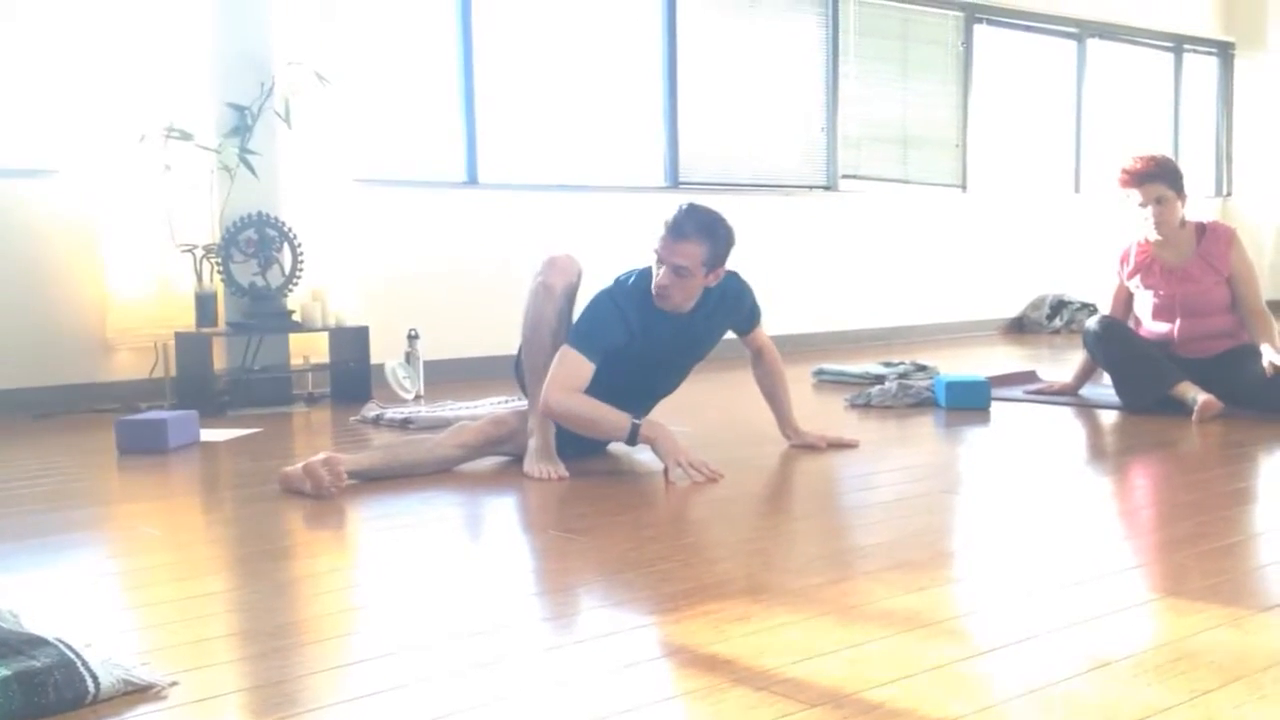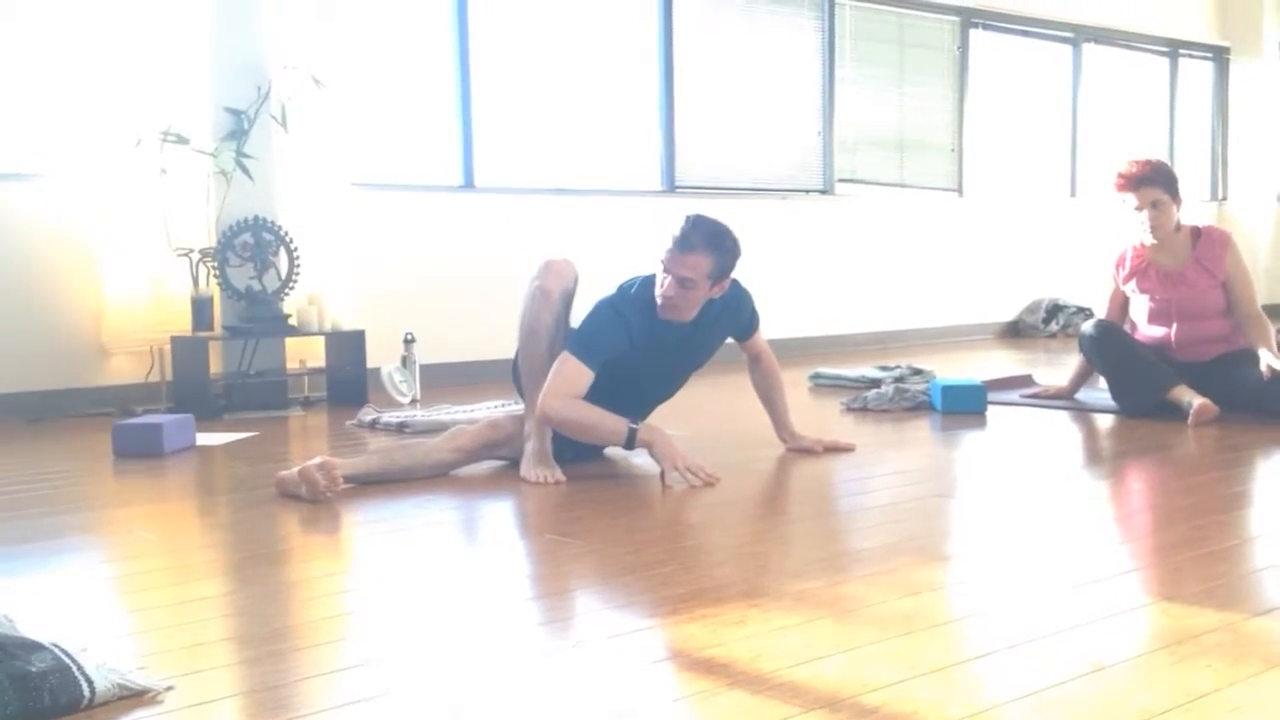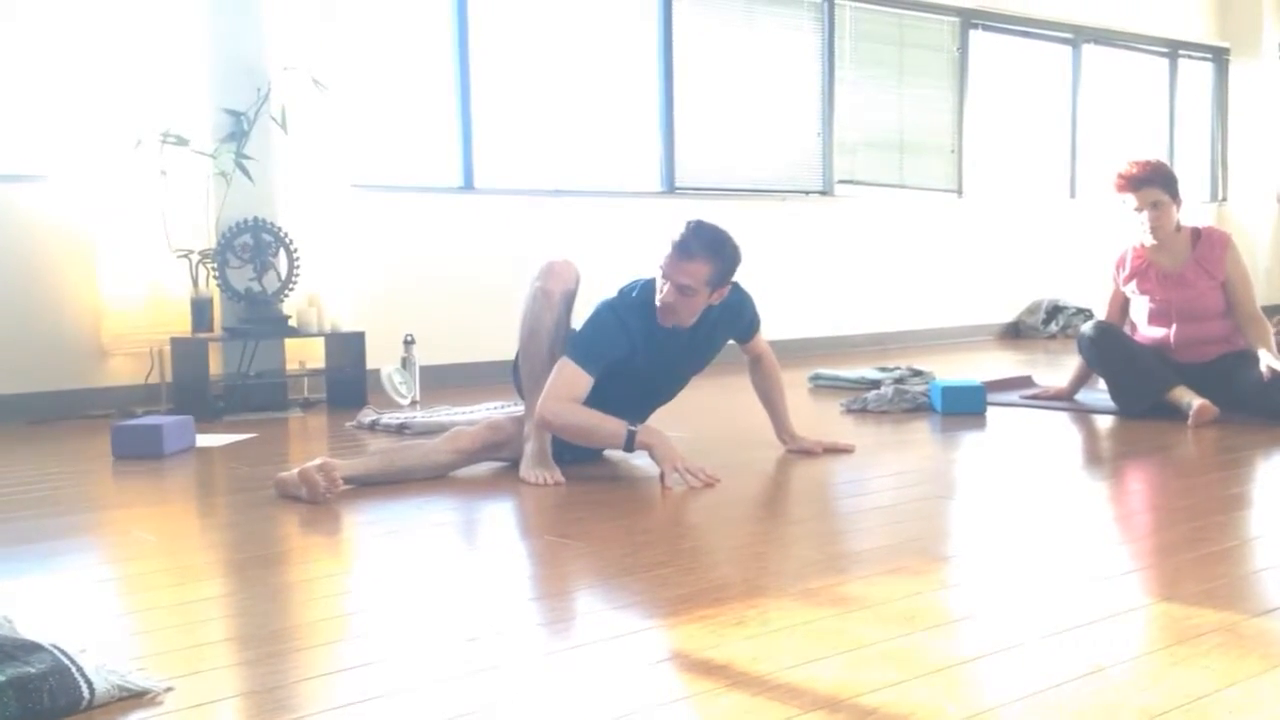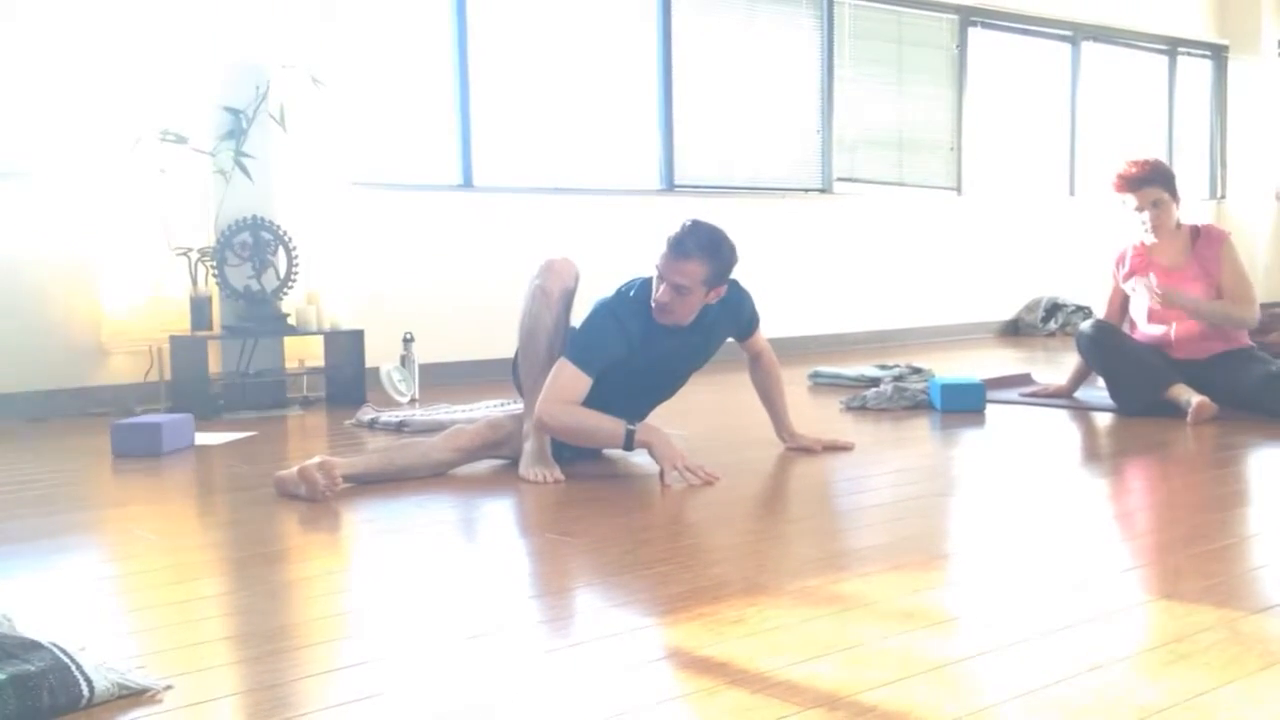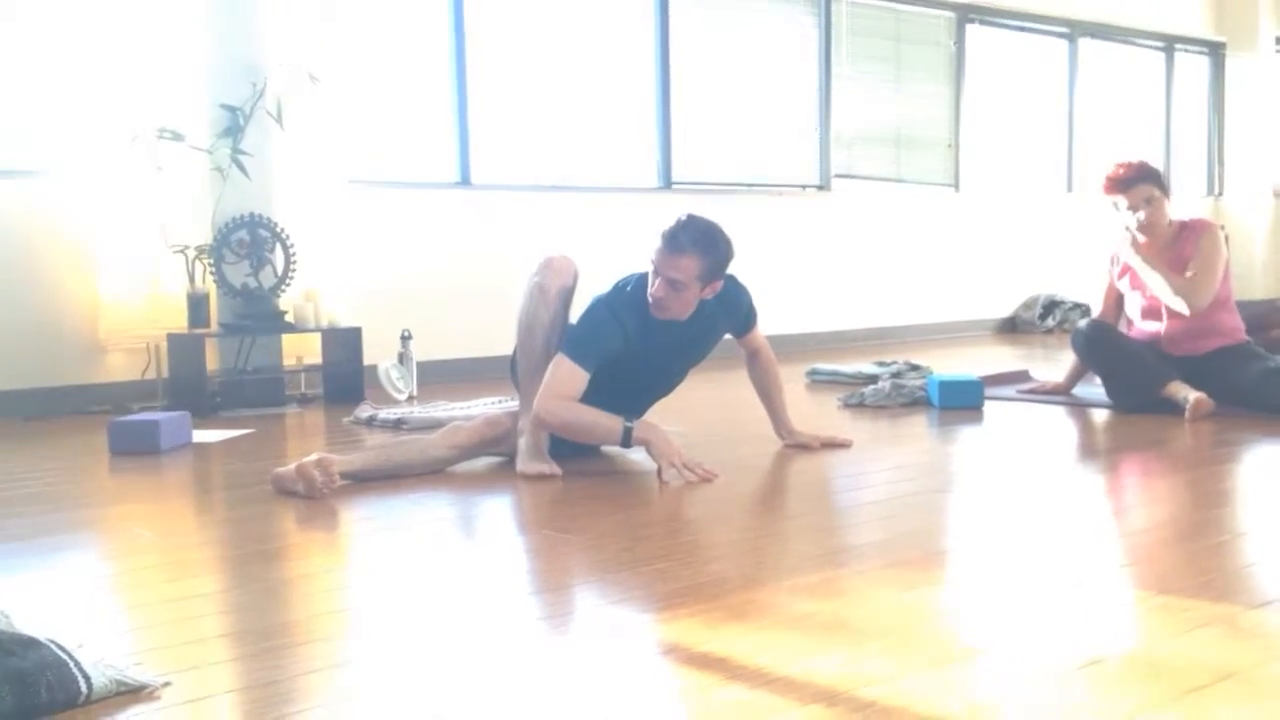
dt=0.4s
person 1, frame 1
left shoulder: (731, 295)
right shoulder: (617, 303)
left elbow: (762, 351)
right elbow: (558, 399)
left wrist: (792, 430)
right wrist: (652, 433)
left hip: (606, 424)
right hip: (559, 400)
left knee: (486, 436)
right ankle: (507, 442)
person 1, frame 2
left shoulder: (731, 303)
right shoulder: (620, 311)
left elbow: (760, 357)
right elbow: (554, 404)
left wrist: (789, 434)
right wrist: (650, 436)
left hip: (601, 428)
right hip: (556, 402)
left knee: (483, 440)
right ankle: (514, 446)
person 1, frame 3
left shoulder: (732, 307)
right shoulder: (620, 314)
left elbow: (761, 358)
right elbow: (553, 411)
left wrist: (789, 435)
right wrist: (648, 438)
left hip: (603, 427)
right hip: (557, 404)
left knee: (482, 441)
person 1, frame 4
left shoulder: (731, 303)
right shoulder: (618, 314)
left elbow: (760, 354)
right elbow: (553, 411)
left wrist: (787, 432)
right wrist: (648, 436)
left hip: (604, 421)
right hip: (555, 400)
left knee: (479, 440)
right ankle: (535, 443)
person 1, frame 5
left shoulder: (729, 299)
right shoulder: (614, 309)
left elbow: (759, 352)
right elbow: (550, 407)
left wrist: (787, 430)
right wrist: (645, 433)
left hip: (602, 420)
right hip: (553, 397)
left knee: (478, 437)
right ankle: (508, 442)
person 2, frame 1
left shoulder: (1221, 240)
right shoulder: (1132, 258)
left elbow: (1254, 310)
right elbow: (1106, 336)
right wrist: (1074, 383)
left hip: (1225, 361)
right hip: (1159, 366)
right knee: (1097, 328)
right ankle: (1191, 395)
person 2, frame 2
left shoulder: (1217, 245)
right shoulder: (1127, 262)
left elbow: (1249, 314)
right elbow: (1102, 337)
right wrist: (1070, 387)
left hip: (1220, 366)
right hip: (1154, 369)
right knee: (1092, 331)
right ankle: (1188, 399)
person 2, frame 3
left shoulder: (1216, 246)
right shoulder: (1127, 263)
left elbow: (1249, 315)
right elbow: (1102, 339)
right wrist: (1070, 388)
left hip: (1220, 366)
right hip: (1153, 371)
right knee: (1091, 333)
right ankle: (1186, 400)
person 2, frame 4
left shoulder: (1214, 242)
right shoulder: (1128, 260)
left elbow: (1249, 314)
right elbow: (1102, 336)
left wrist: (1182, 301)
right wrist: (1070, 385)
left hip: (1221, 362)
right hip: (1155, 369)
right knee: (1090, 333)
right ankle: (1185, 397)
person 2, frame 5
left shoulder: (1203, 234)
right shoulder: (1122, 257)
left elbow: (1193, 302)
right elbow: (1102, 326)
left wrist: (1138, 258)
right wrist: (1067, 382)
left hip: (1218, 357)
right hip: (1152, 364)
right knee: (1086, 333)
right ankle: (1182, 394)
